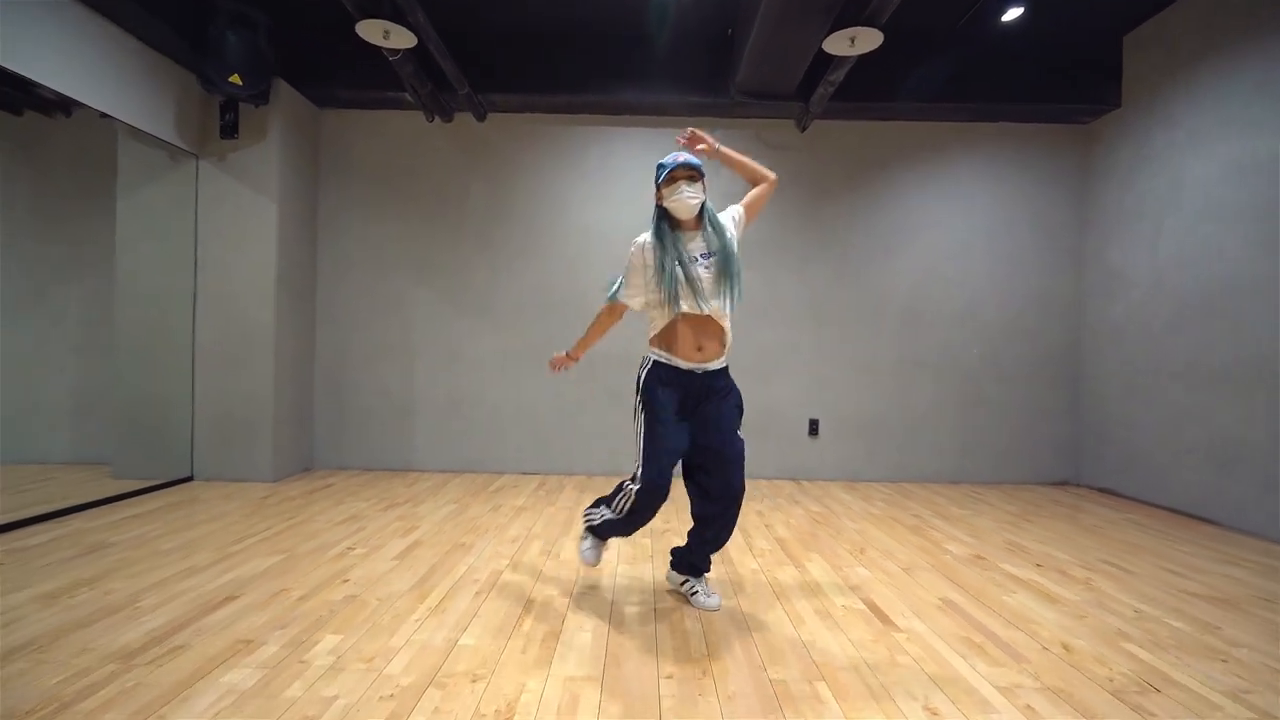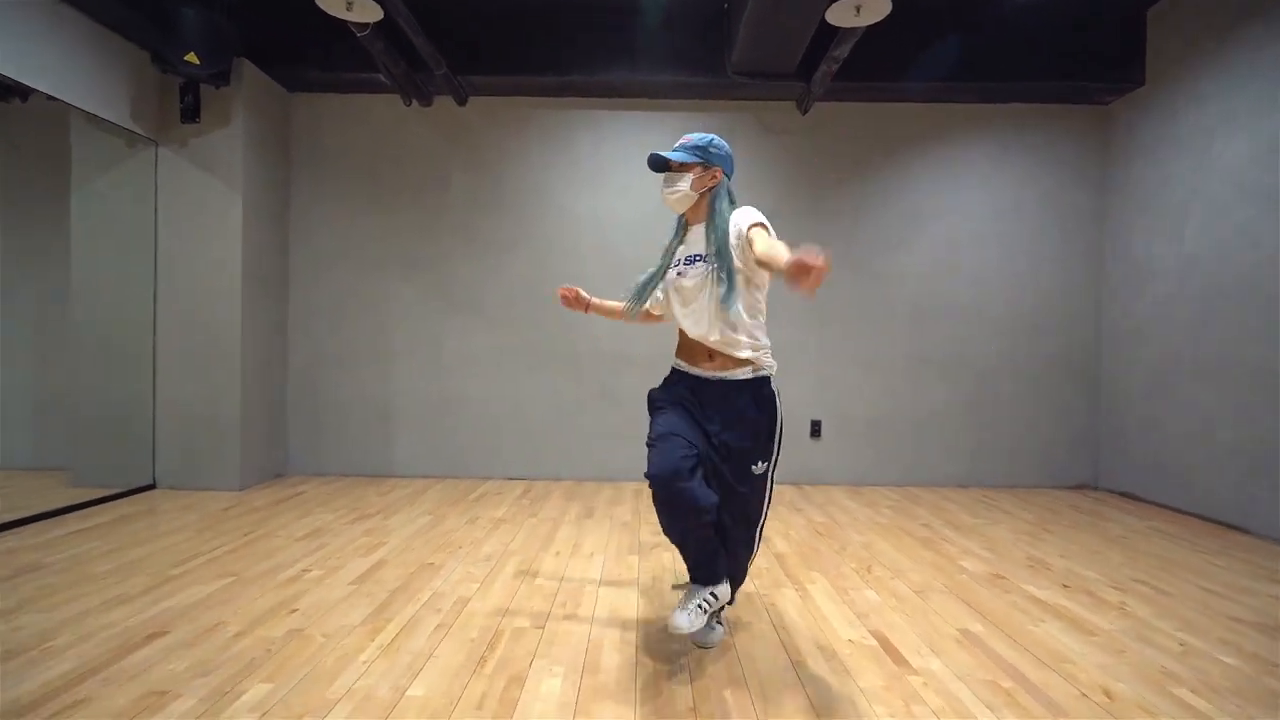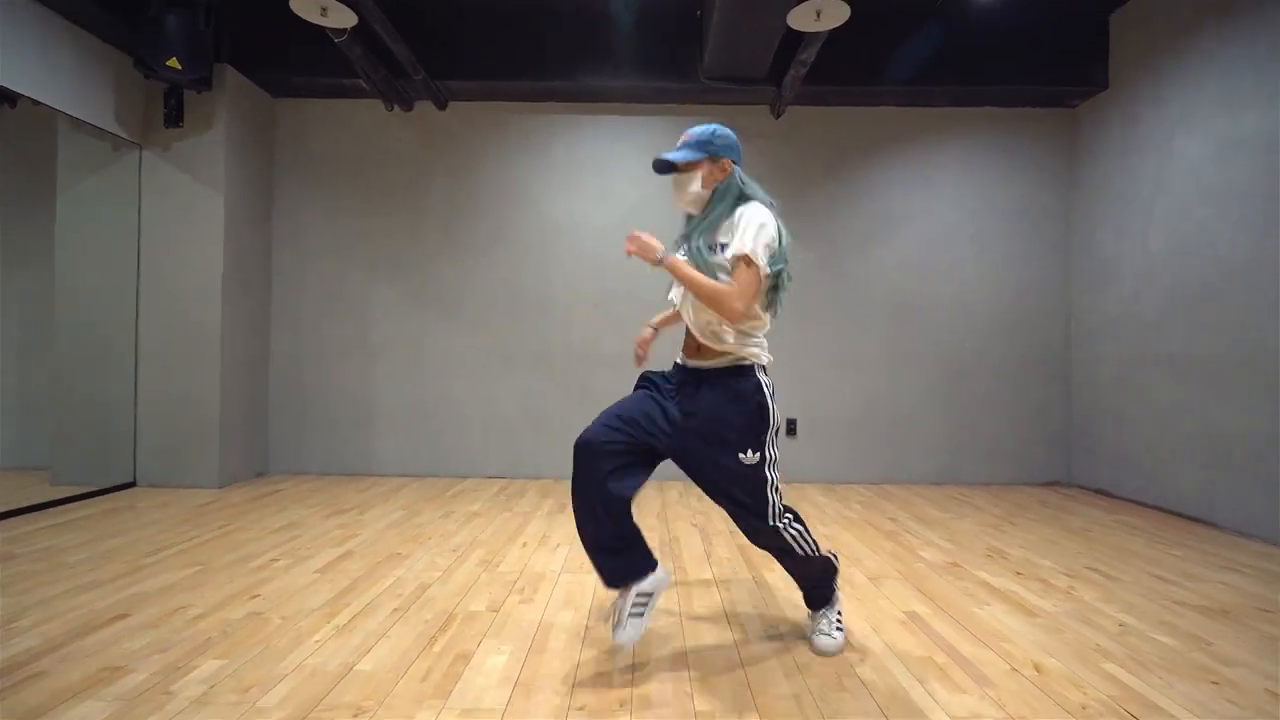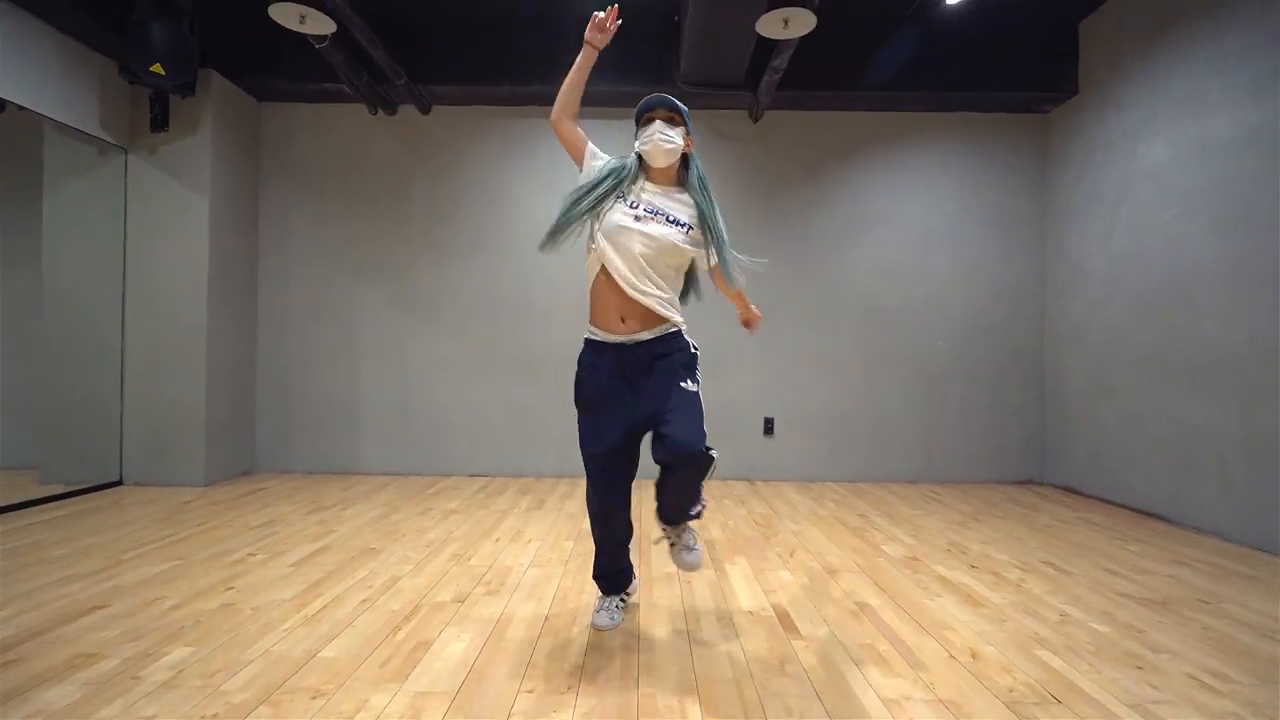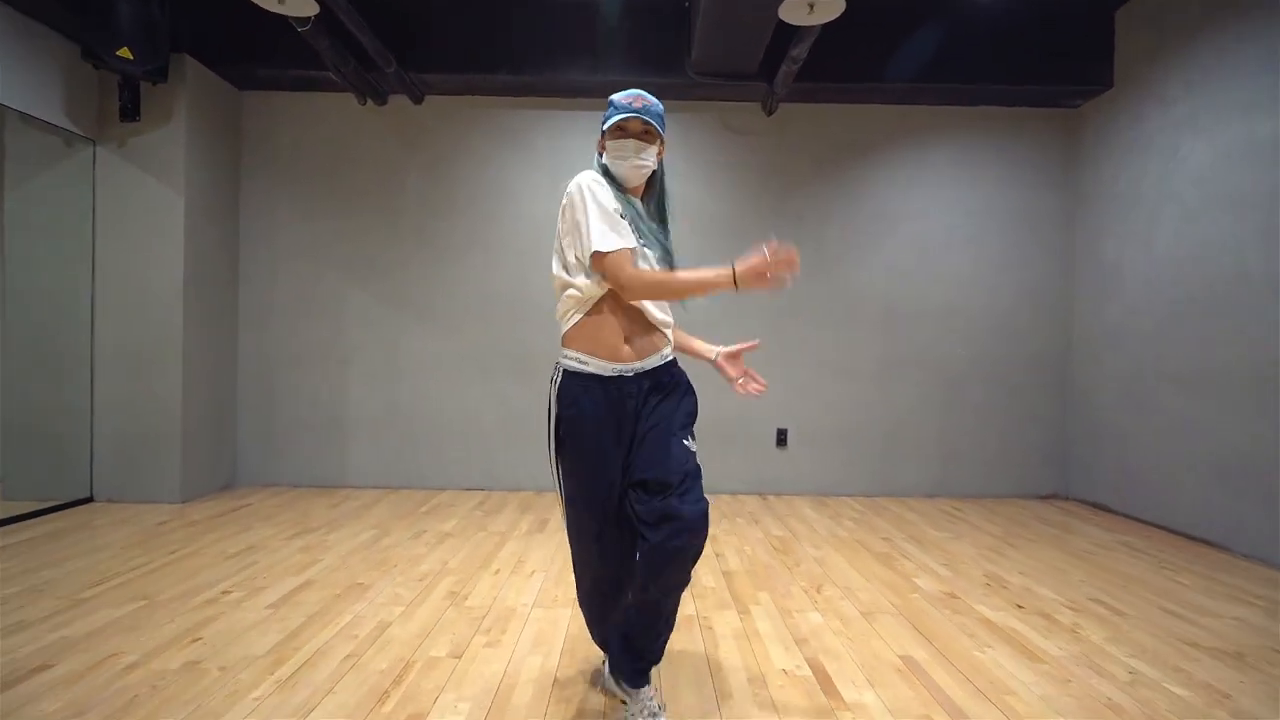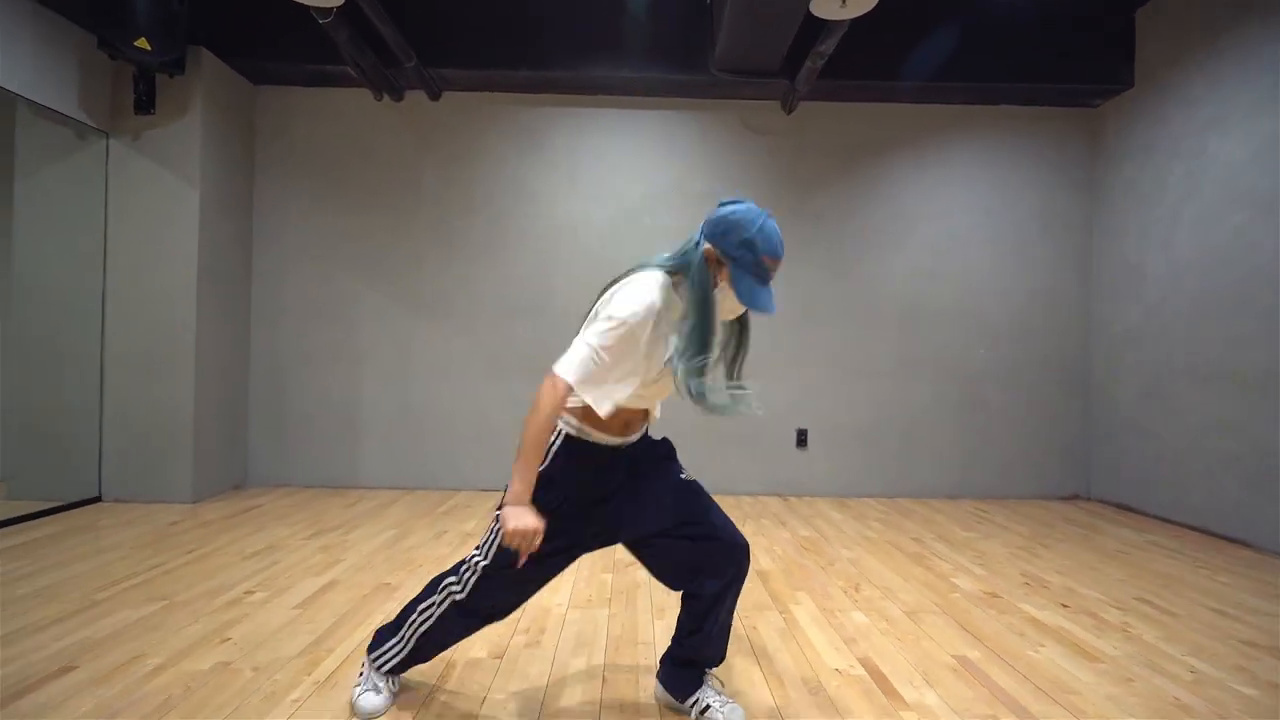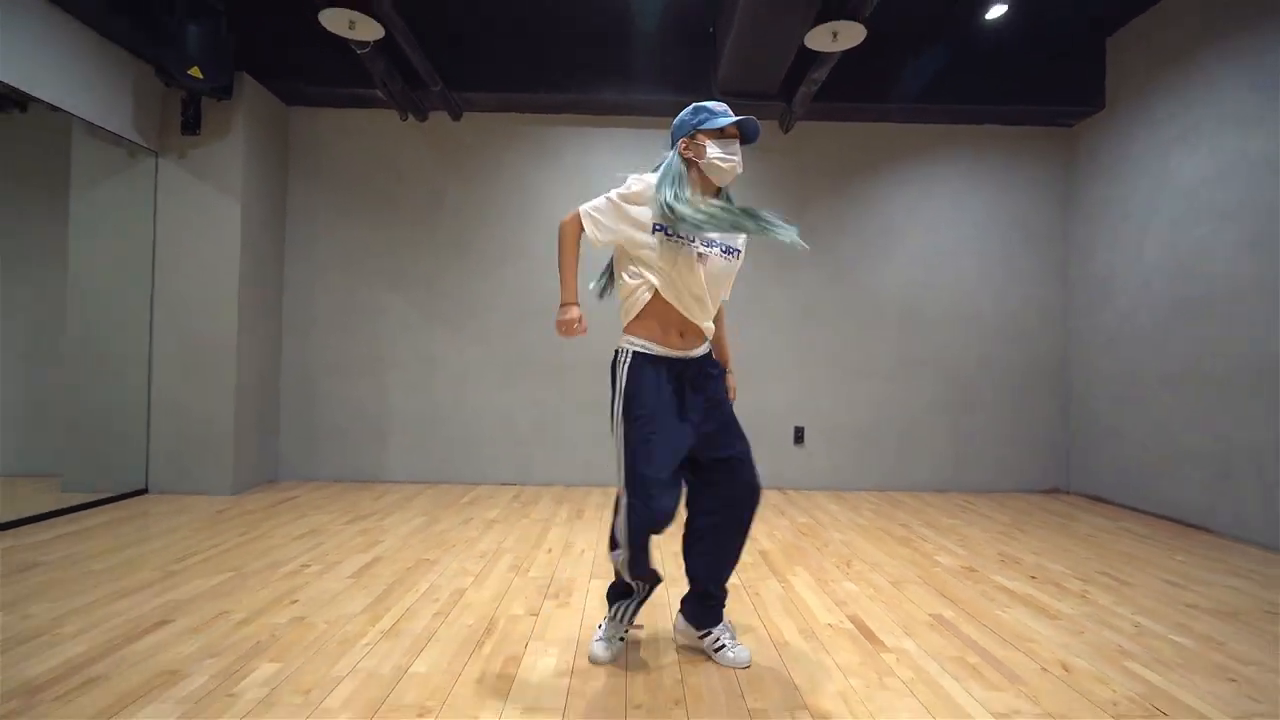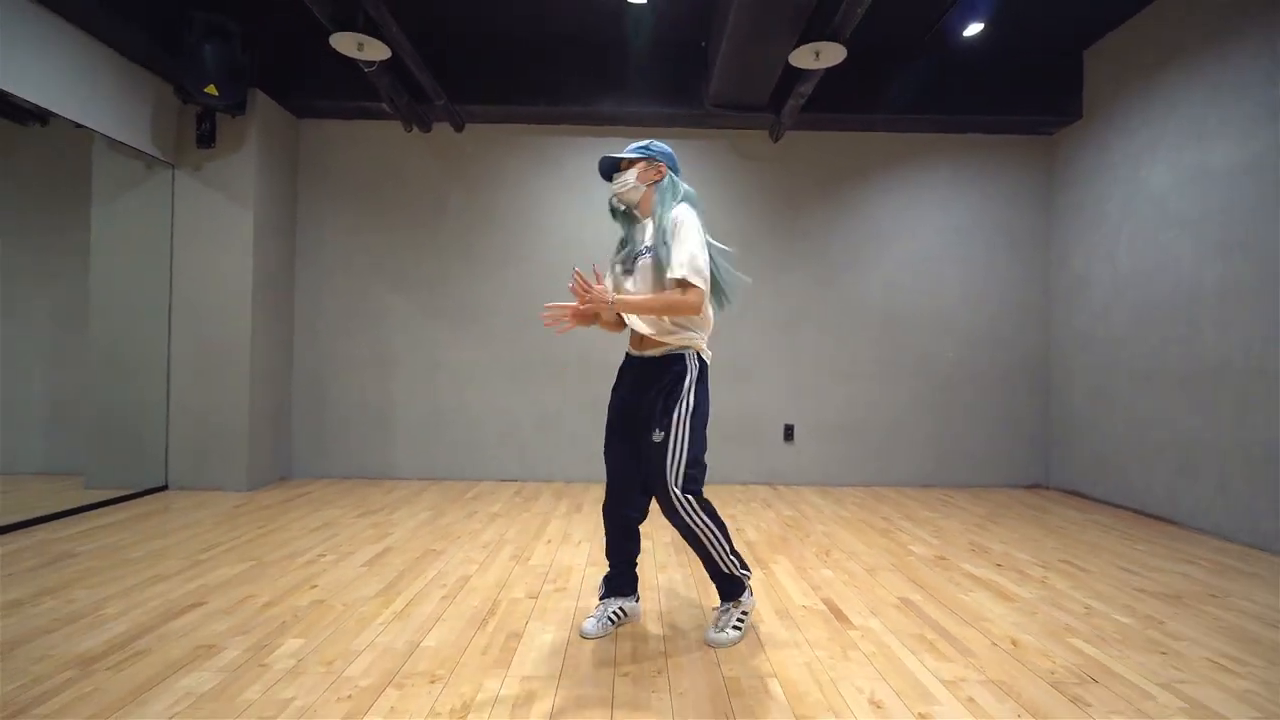
dt=0.4s
person 1, frame 1
left shoulder: (724, 229)
right shoulder: (650, 246)
left elbow: (767, 181)
right elbow: (617, 306)
right wrist: (576, 350)
left hip: (717, 383)
right hip: (666, 378)
left knee: (724, 493)
right knee: (651, 487)
left ankle: (690, 570)
right ankle: (600, 522)
person 1, frame 2
left shoulder: (742, 222)
right shoulder: (678, 245)
left elbow: (767, 251)
right elbow: (655, 311)
left wrist: (792, 264)
right wrist: (593, 305)
left hip: (746, 393)
right hip: (686, 387)
left knee: (738, 517)
right knee: (668, 480)
left ankle: (713, 599)
right ankle: (707, 583)
person 1, frame 3
left shoulder: (752, 220)
right shoulder: (704, 232)
left elbow: (732, 300)
left wrist: (667, 257)
right wrist: (656, 323)
left hip: (736, 391)
right hip: (682, 381)
left knee: (758, 510)
right knee: (595, 451)
left ankle: (823, 596)
right ankle: (637, 579)
person 1, frame 4
left shoulder: (696, 208)
right shoulder: (611, 180)
left elbow: (716, 267)
right elbow: (561, 117)
left wrist: (745, 306)
left hip: (665, 353)
right hip: (604, 356)
left knee: (687, 450)
right knee: (607, 483)
left ankle: (678, 515)
right ankle: (614, 587)
person 1, frame 5
left shoulder: (648, 218)
right shoulder: (589, 191)
right elbow: (629, 284)
left wrist: (712, 354)
right wrist: (732, 276)
left hip: (660, 390)
right hip: (589, 390)
left knee: (676, 526)
right knee: (600, 543)
right ankle: (612, 646)
person 1, frame 6
left shoulder: (692, 298)
right shoulder: (644, 307)
right elbow: (555, 395)
right wrist: (518, 501)
left hip: (635, 455)
right hip: (575, 461)
left knee: (721, 558)
right knee: (491, 578)
right ankle: (385, 661)
person 1, frame 7
left shoulder: (735, 221)
right shoulder: (648, 193)
right elbow: (571, 225)
left wrist: (725, 364)
right wrist: (569, 303)
left hip: (701, 372)
right hip: (644, 368)
left knee: (734, 494)
right knee: (647, 500)
left ankle: (702, 619)
right ankle: (622, 606)
person 1, frame 8
left shoulder: (679, 219)
right shoulder: (632, 236)
left elbow: (690, 302)
left wrist: (616, 299)
right wrist: (585, 313)
left hip: (677, 369)
right hip: (639, 370)
left knee: (676, 488)
right knee: (623, 492)
left ankle: (736, 595)
right ankle: (621, 595)
